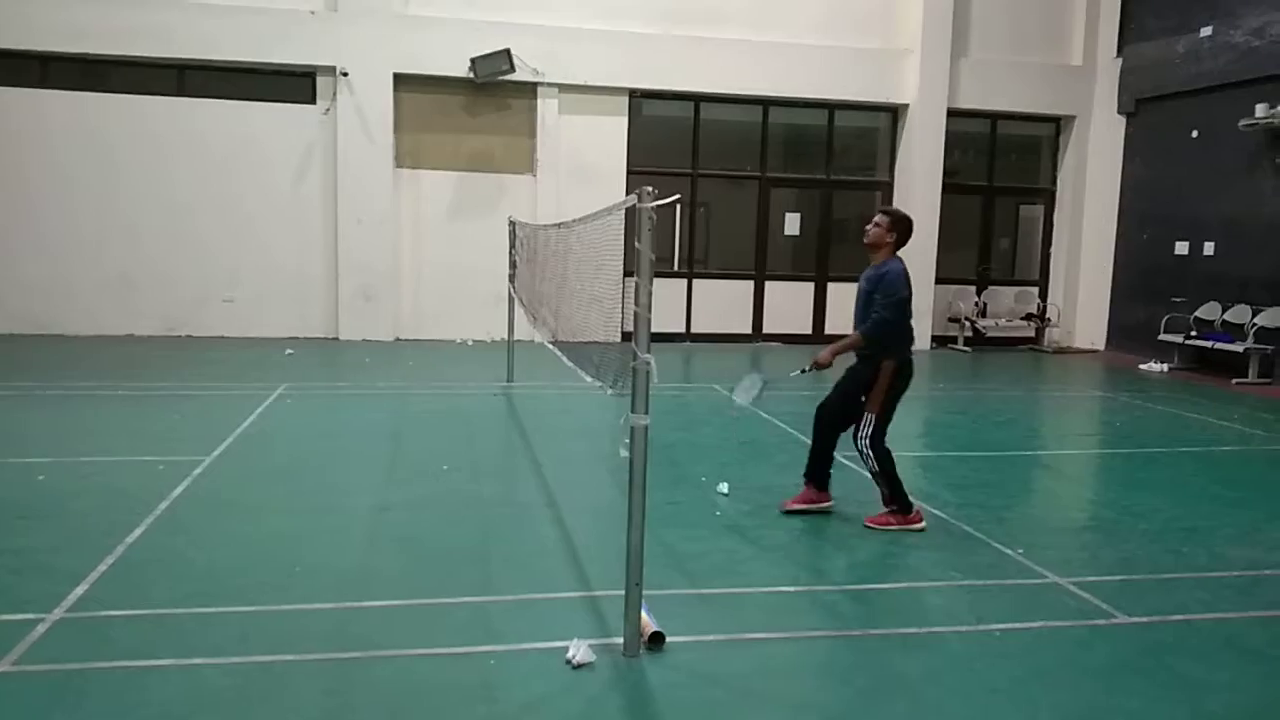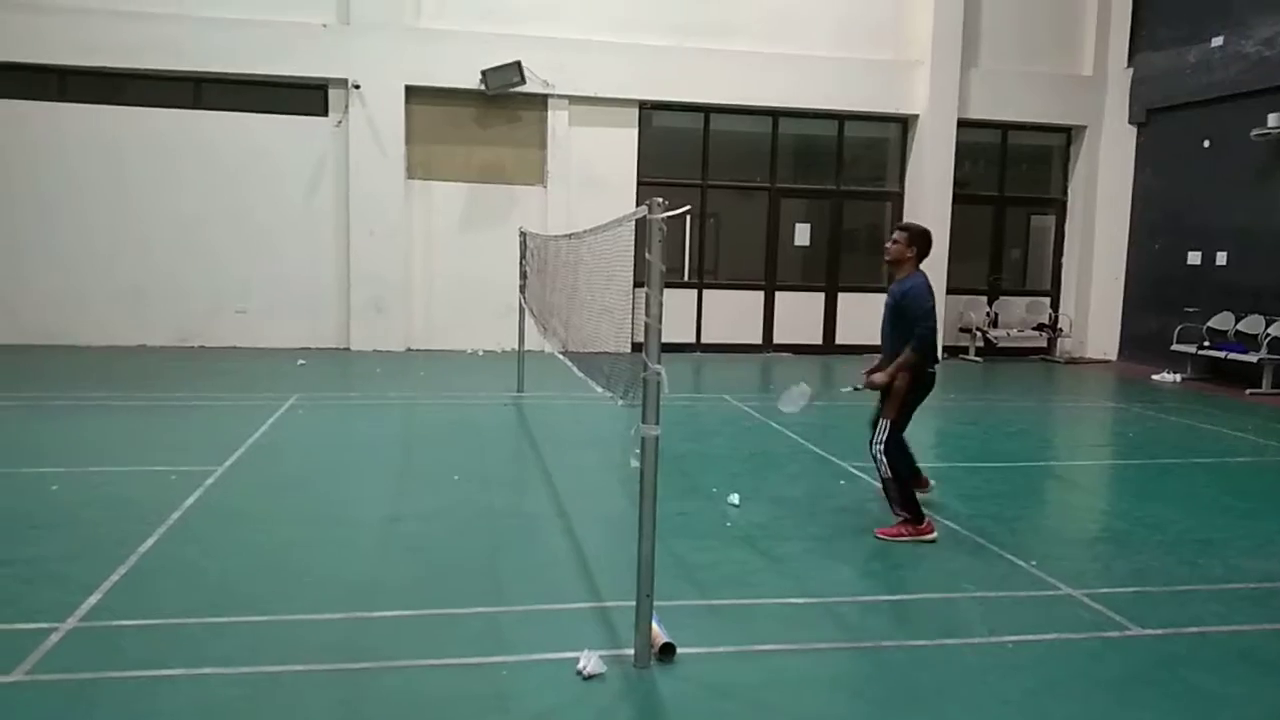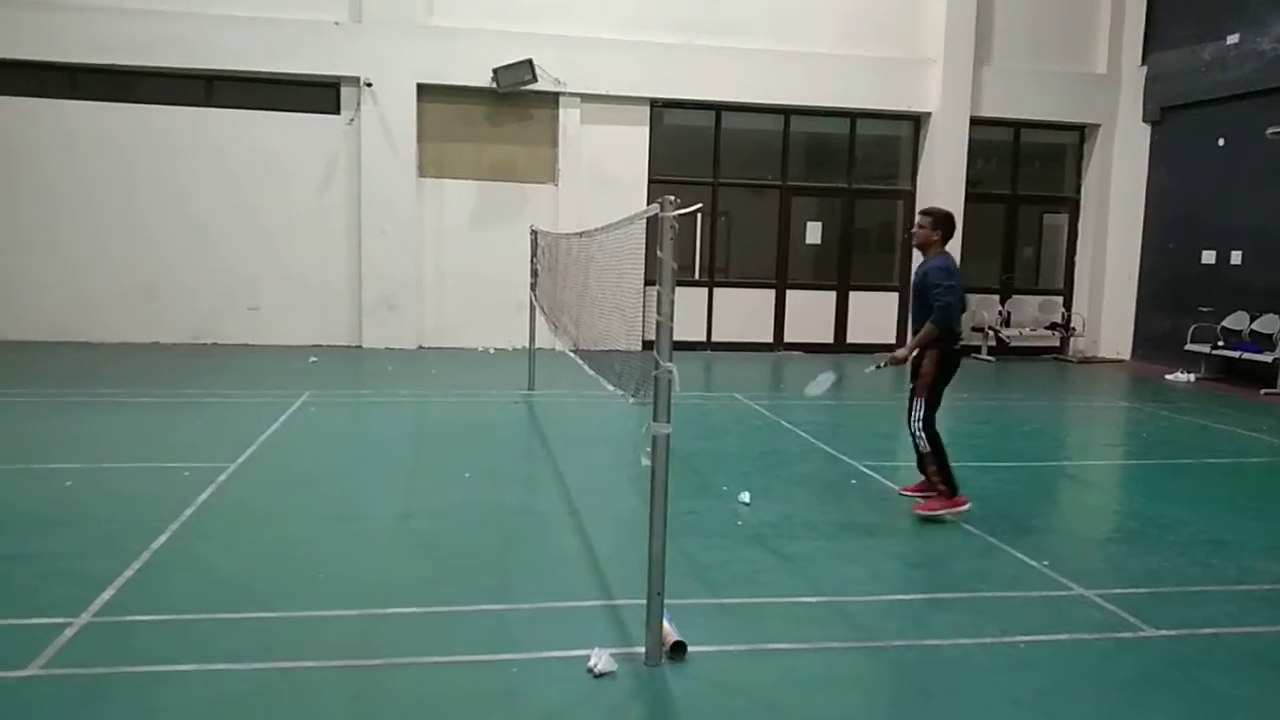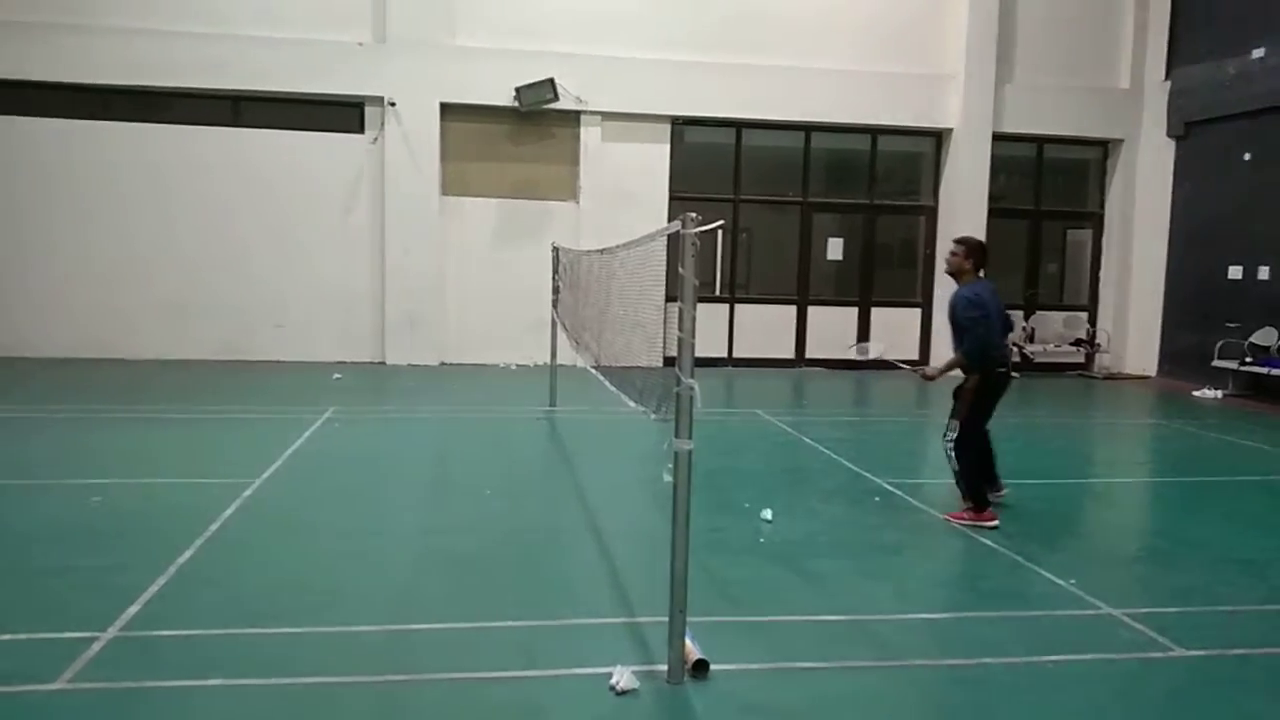
dt=0.3s
person 1, frame 1
left shoulder: (892, 274)
right shoulder: (875, 270)
left elbow: (878, 327)
left wrist: (832, 350)
right wrist: (838, 350)
left hip: (887, 366)
right hip: (869, 361)
left knee: (867, 438)
right knee: (827, 416)
left ankle: (904, 511)
right ankle: (817, 489)
person 1, frame 2
left shoulder: (914, 288)
right shoulder: (901, 283)
left elbow: (922, 342)
left wrist: (888, 372)
right wrist: (882, 364)
left hip: (910, 376)
right hip: (901, 373)
left knee: (883, 444)
right knee: (887, 430)
left ankle: (915, 523)
right ankle: (915, 480)
person 1, frame 3
left shoulder: (936, 268)
right shoulder: (937, 264)
left elbow: (943, 315)
right elbow: (957, 307)
left wrist: (909, 348)
left hip: (938, 352)
right hip: (935, 351)
left knee: (918, 420)
right knee: (921, 416)
left ankle: (948, 495)
right ankle: (932, 478)
person 1, frame 4
left shoulder: (965, 298)
right shoulder: (986, 289)
left elbow: (972, 348)
right elbow: (1006, 326)
left wrist: (940, 370)
left hip: (983, 376)
right hip: (997, 371)
left knee: (956, 441)
right knee: (975, 427)
left ankle: (980, 509)
right ankle: (990, 482)
